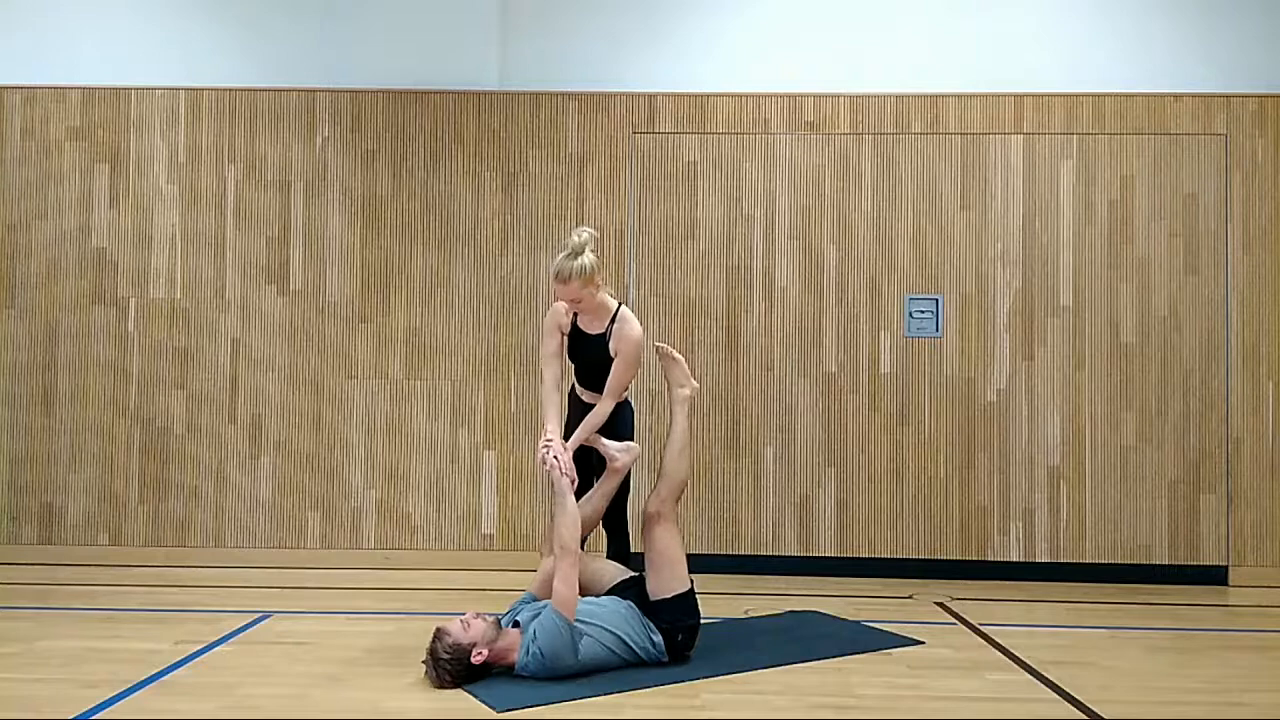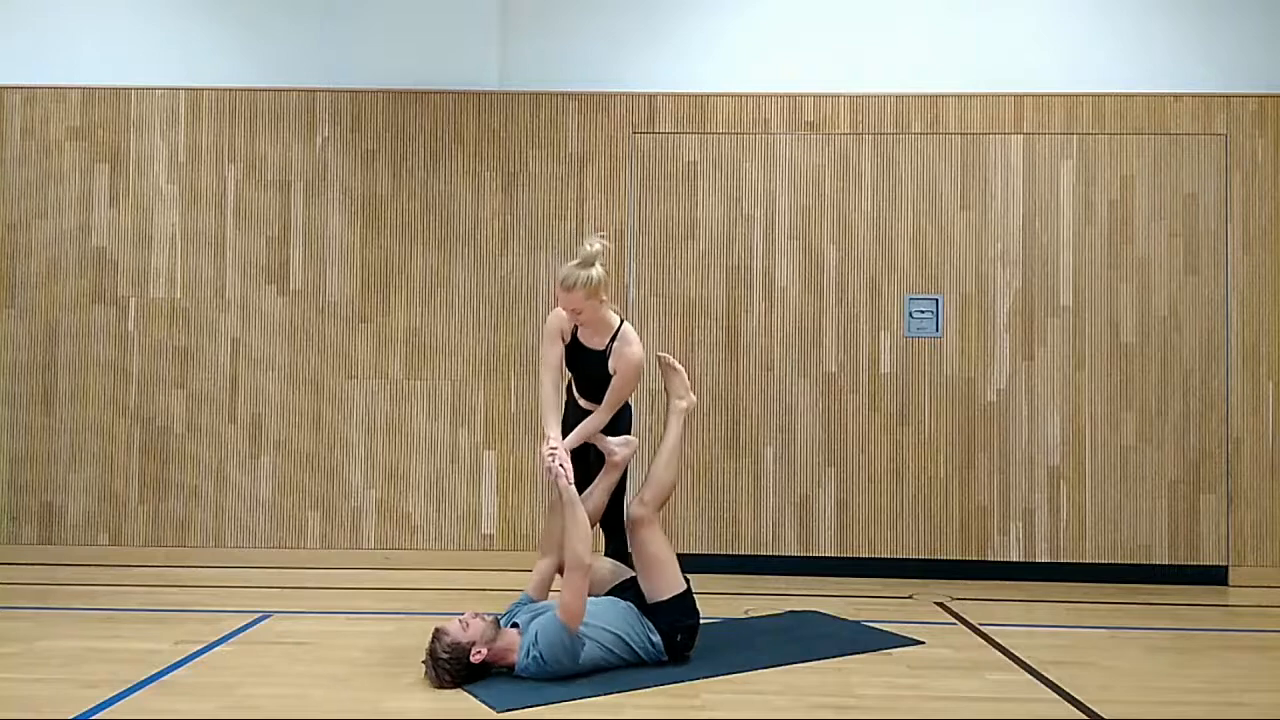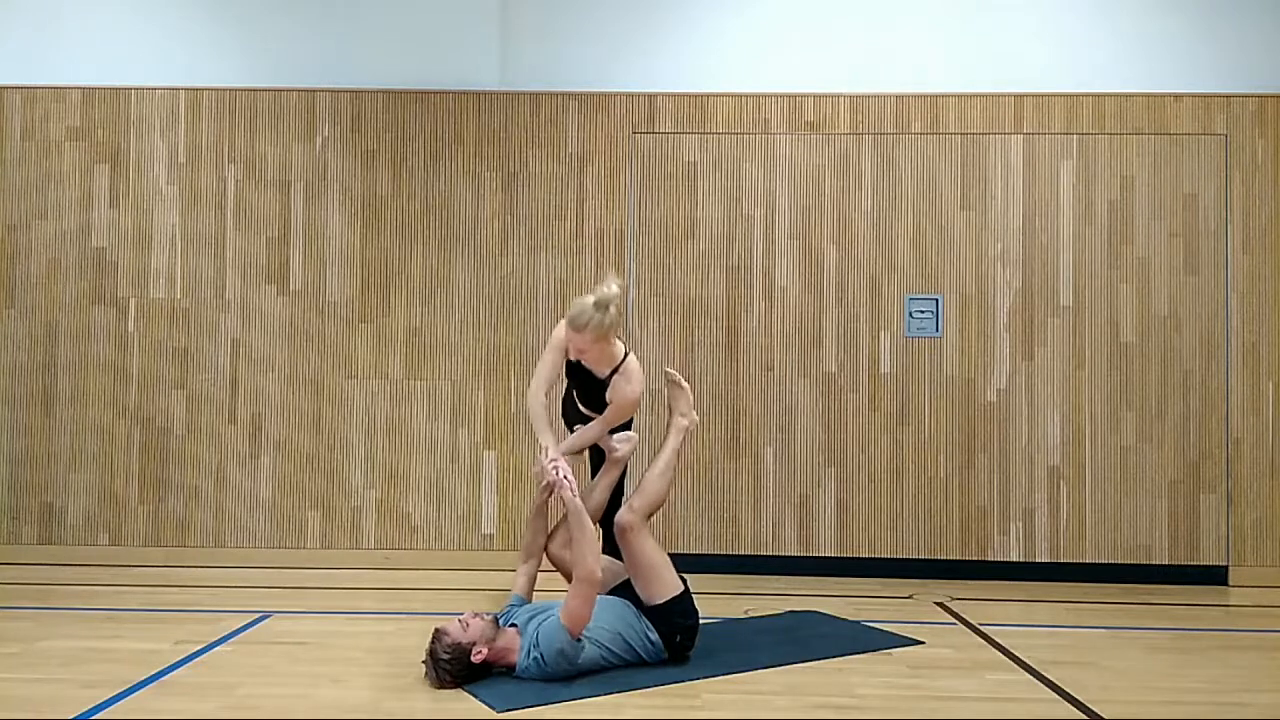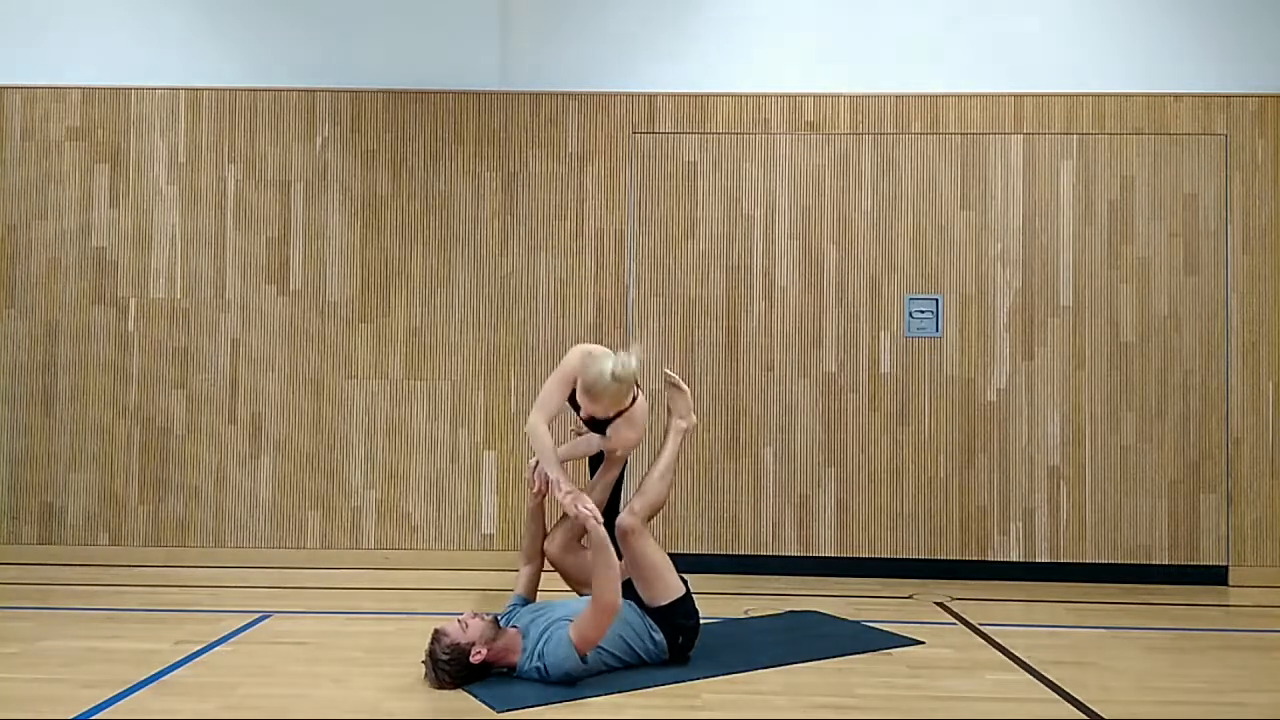
dt=0.3s
person 1, frame 1
left shoulder: (514, 622)
right shoulder: (543, 653)
left elbow: (553, 556)
right elbow: (566, 556)
left wrist: (563, 486)
right wrist: (561, 483)
left hip: (632, 605)
right hip: (667, 628)
left knee: (560, 548)
right knee: (658, 509)
left ankle: (616, 467)
right ankle: (679, 398)
person 1, frame 2
left shoulder: (513, 623)
right shoulder: (544, 654)
left elbow: (548, 558)
right elbow: (580, 567)
left wrist: (560, 490)
right wrist: (567, 489)
left hip: (631, 607)
right hip: (667, 629)
left knee: (563, 548)
right knee: (641, 513)
left ankle: (614, 464)
right ankle: (676, 409)
person 1, frame 3
left shoulder: (509, 624)
right shoulder: (545, 655)
left elbow: (528, 560)
right elbow: (589, 577)
left wrist: (542, 495)
right wrist: (572, 503)
left hip: (631, 609)
right hip: (668, 628)
left knee: (558, 545)
right knee: (628, 519)
left ankle: (615, 459)
right ankle: (678, 426)
person 1, frame 4
left shoulder: (511, 625)
right shoulder: (551, 660)
left elbow: (530, 563)
right elbow: (608, 606)
left wrist: (535, 501)
right wrist: (596, 530)
left hip: (636, 609)
right hip: (670, 627)
right knee: (629, 523)
right ankle: (676, 428)
person 2, frame 1
left shoulder: (628, 332)
right shoulder: (559, 315)
left elbow: (609, 400)
right elbow: (550, 376)
left wrist: (568, 447)
right wrist: (552, 431)
left hip: (613, 420)
right hip: (578, 410)
left knee: (613, 514)
right knee: (575, 503)
person 2, frame 2
left shoulder: (629, 351)
right shoulder: (559, 321)
left elbow: (606, 412)
right elbow: (548, 383)
left wrist: (564, 447)
right wrist: (553, 437)
left hip: (610, 424)
right hip: (574, 411)
left knee: (608, 512)
person 2, frame 3
left shoulder: (629, 386)
right shoulder: (568, 332)
left elbow: (600, 428)
right elbow: (536, 391)
left wrist: (555, 450)
right wrist: (550, 447)
left hip: (607, 426)
right hip: (576, 410)
left knee: (607, 511)
person 2, frame 4
left shoulder: (631, 430)
right shoulder: (581, 359)
left elbow: (596, 443)
right elbow: (536, 421)
right wrist: (561, 481)
left knee: (605, 509)
